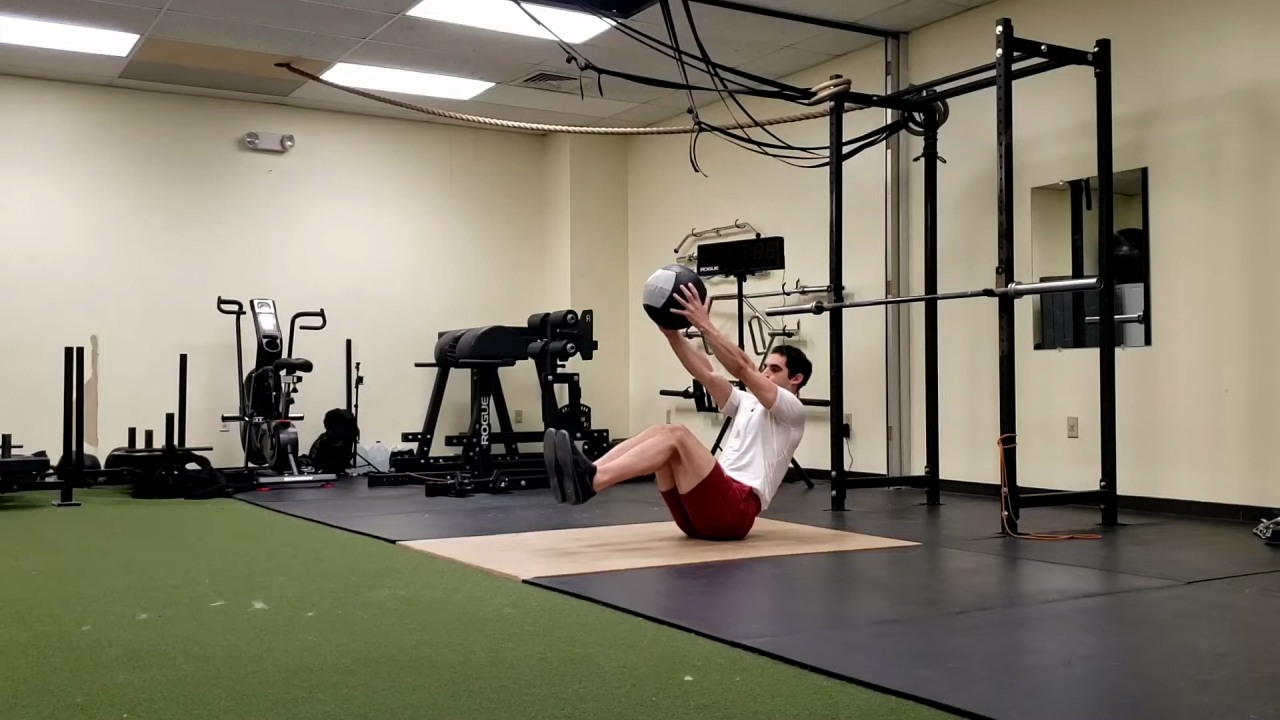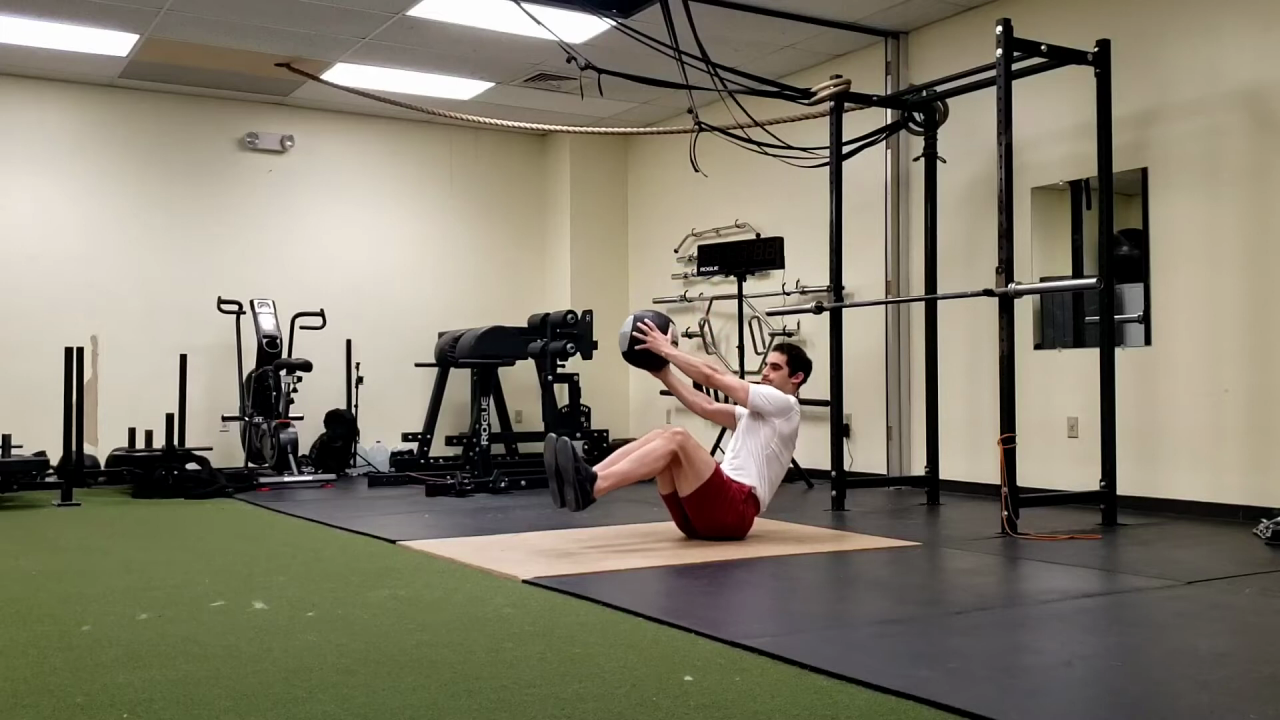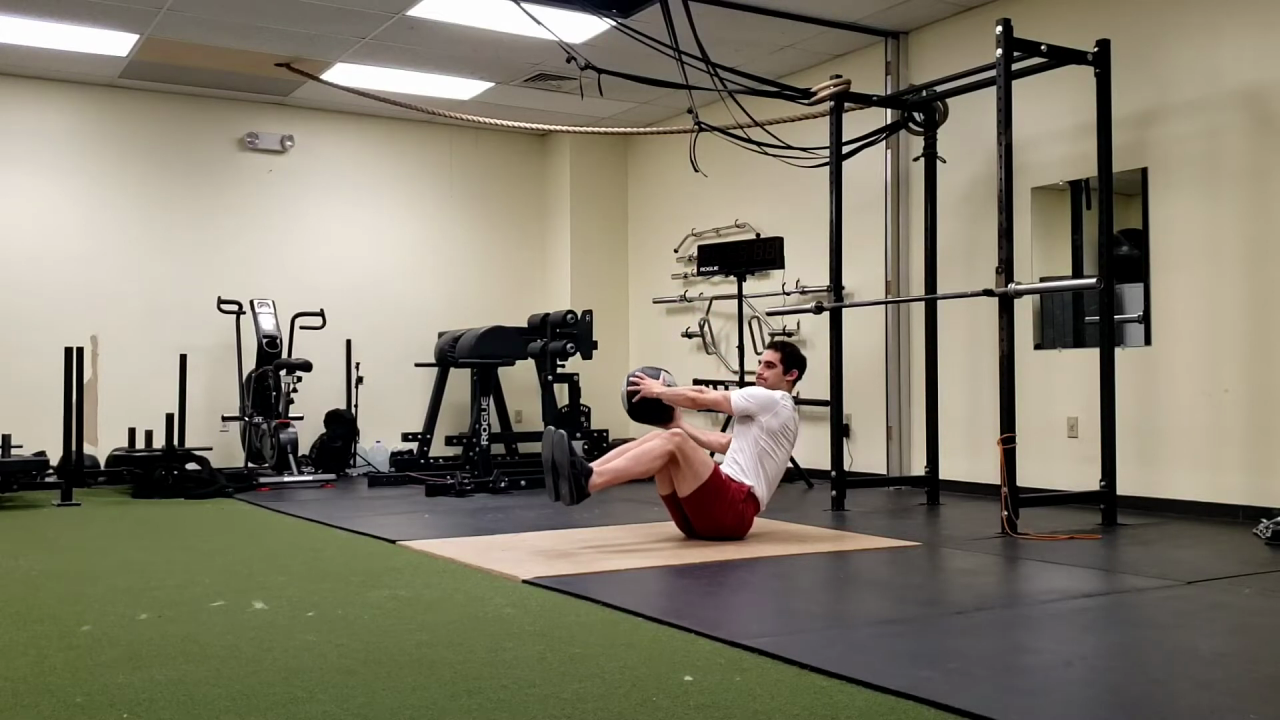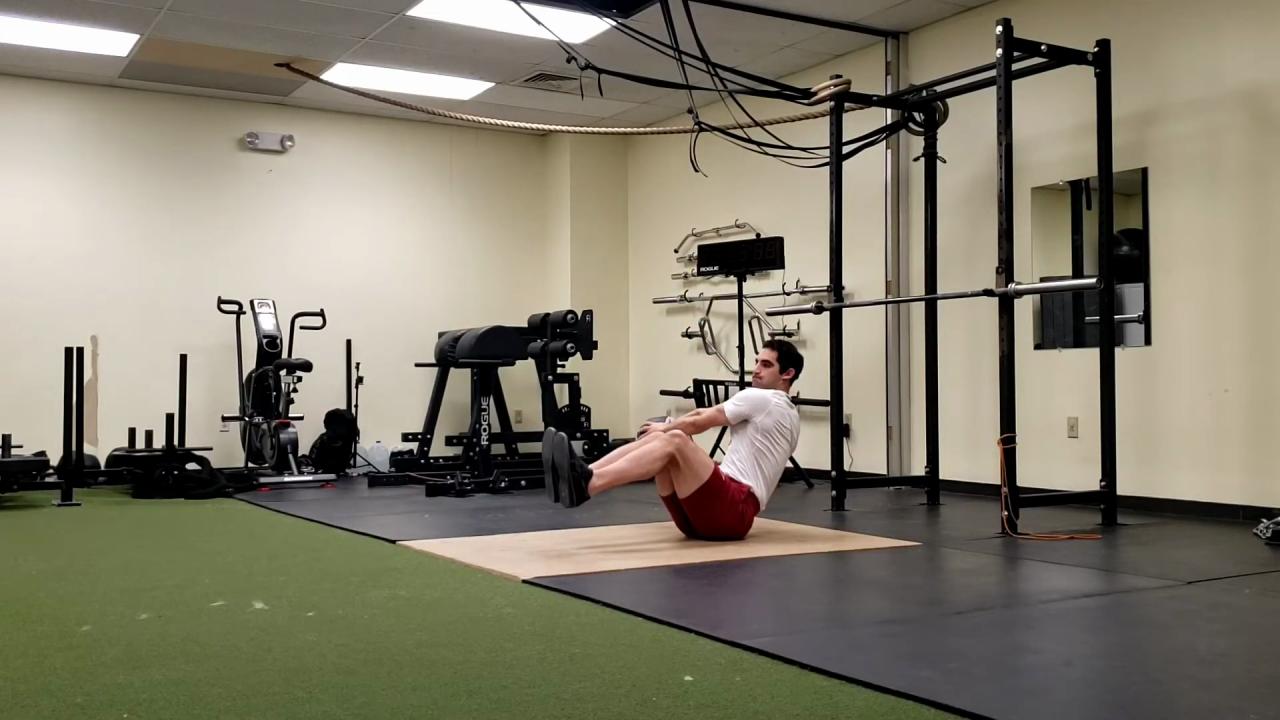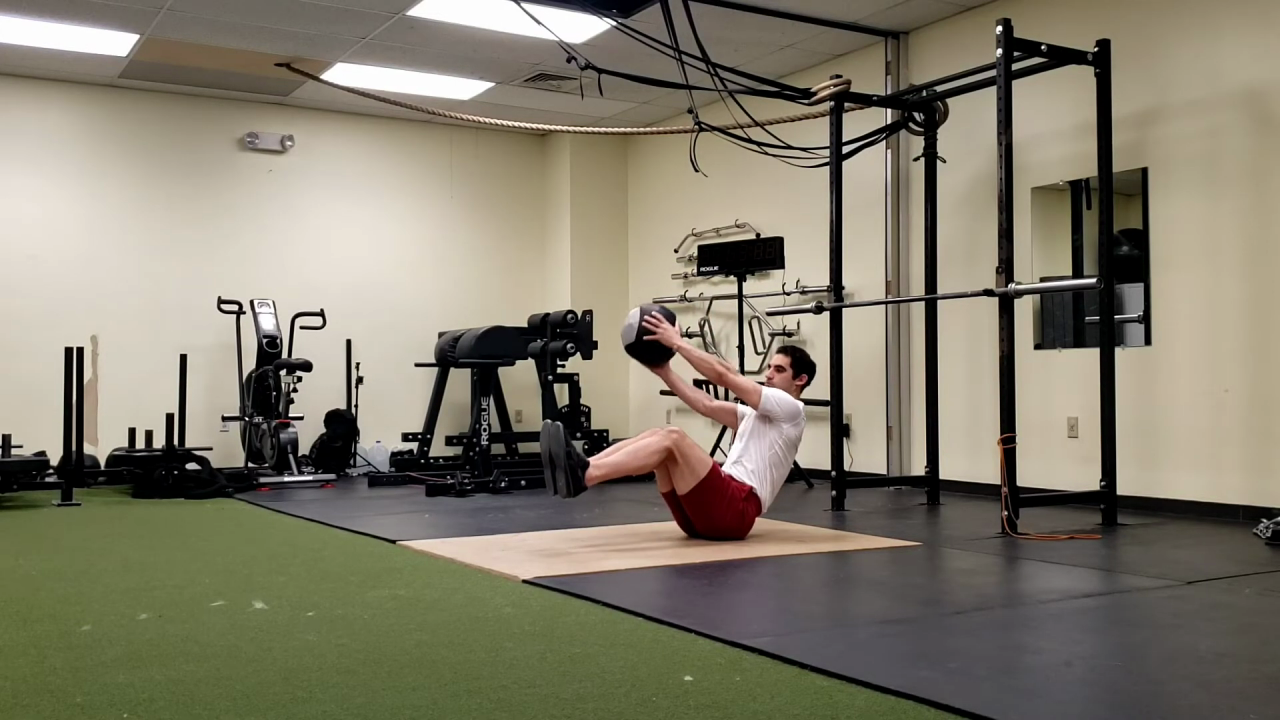
dt=1s
person 1, frame 1
left shoulder: (792, 412)
right shoulder: (748, 404)
left elbow: (743, 369)
right elbow: (706, 374)
left wrist: (704, 325)
right wrist: (671, 333)
left hip: (735, 510)
right hip: (701, 509)
left knee: (676, 435)
right knee: (661, 433)
left ankle: (590, 481)
right ankle: (587, 473)
person 1, frame 2
left shoulder: (784, 405)
right shoulder: (755, 412)
left elbow: (714, 377)
right elbow: (708, 407)
left wrist: (666, 349)
right wrist: (663, 372)
left hip: (735, 510)
right hip: (705, 508)
left knee: (677, 437)
right knee: (661, 436)
left ankle: (591, 487)
right ankle: (587, 478)
person 1, frame 3
left shoulder: (773, 401)
right shoulder: (766, 412)
left elbow: (702, 397)
right elbow: (724, 444)
left wrist: (659, 391)
right wrist: (677, 424)
left hip: (733, 510)
left knee: (674, 441)
right knee: (660, 438)
left ankle: (586, 482)
right ankle: (586, 474)
person 1, frame 4
left shoulder: (762, 398)
right shoulder: (783, 414)
left elbow: (700, 420)
left wrist: (664, 427)
left hip: (732, 510)
left knee: (675, 440)
right knee: (658, 440)
left ankle: (586, 485)
right ankle: (584, 475)
person 1, frame 5
left shoulder: (788, 409)
right shoulder: (757, 413)
left elbow: (724, 375)
right elbow: (708, 406)
left wrist: (677, 342)
right wrist: (664, 371)
left hip: (734, 510)
right hip: (707, 508)
left knee: (673, 437)
right knee: (659, 434)
left ankle: (583, 476)
right ankle: (582, 468)
